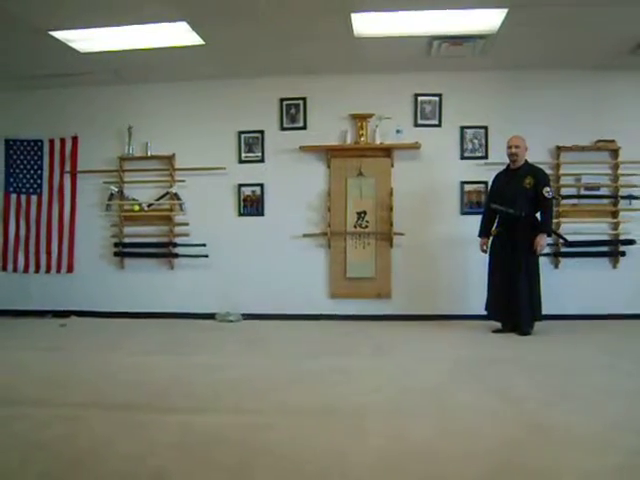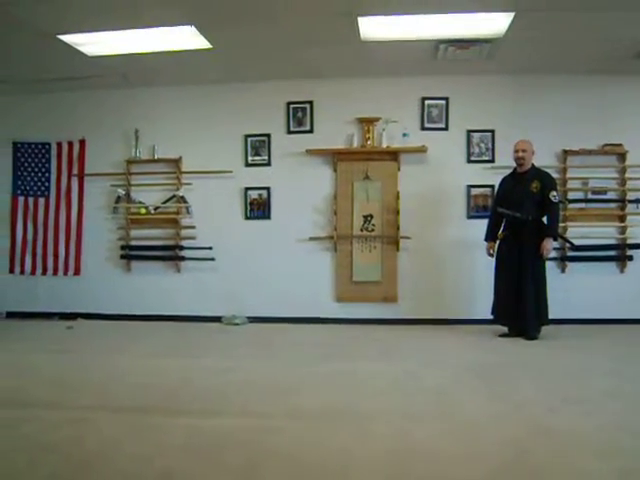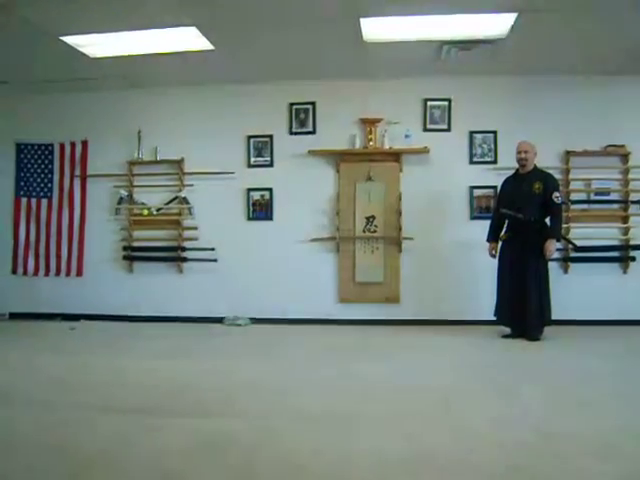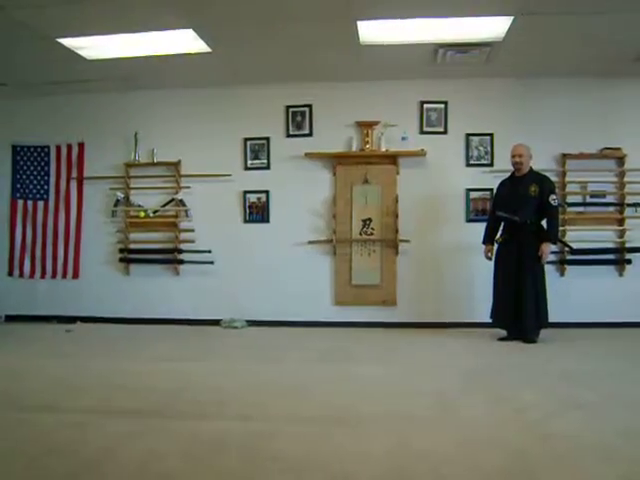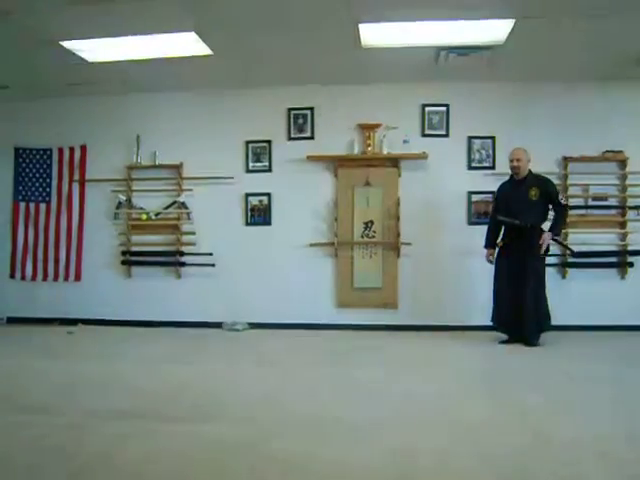
dt=0.3s
person 1, frame 1
left shoulder: (537, 175)
right shoulder: (500, 177)
left elbow: (546, 206)
right elbow: (490, 208)
left wrist: (543, 233)
right wrist: (484, 234)
left hip: (526, 233)
right hip: (502, 233)
left knee: (525, 278)
right knee: (501, 278)
left ankle: (526, 323)
right ankle: (507, 321)
person 1, frame 2
left shoulder: (544, 179)
right shoulder: (506, 181)
left elbow: (553, 210)
right elbow: (496, 211)
left wrist: (549, 237)
right wrist: (491, 238)
left hip: (532, 236)
right hip: (509, 236)
left knee: (532, 282)
right knee: (507, 282)
left ankle: (532, 328)
right ankle: (514, 326)
person 1, frame 3
left shoulder: (546, 180)
right shoulder: (508, 182)
left elbow: (556, 211)
right elbow: (499, 212)
left wrist: (552, 238)
right wrist: (493, 239)
left hip: (535, 237)
right hip: (512, 237)
left knee: (534, 283)
right knee: (510, 283)
left ankle: (534, 328)
right ankle: (516, 327)
person 1, frame 4
left shoulder: (542, 182)
right shoulder: (504, 185)
left elbow: (552, 213)
right elbow: (494, 214)
left wrist: (549, 241)
right wrist: (489, 241)
left hip: (531, 239)
right hip: (508, 239)
left knee: (531, 285)
right knee: (506, 285)
left ankle: (531, 331)
right ankle: (513, 329)
person 1, frame 5
left shoulder: (542, 184)
right shoulder: (504, 188)
left elbow: (561, 209)
right elbow: (495, 218)
left wrist: (551, 232)
right wrist: (490, 245)
left hip: (532, 242)
right hip: (509, 243)
left knee: (531, 288)
right knee: (506, 288)
left ankle: (532, 334)
right ankle: (513, 332)
